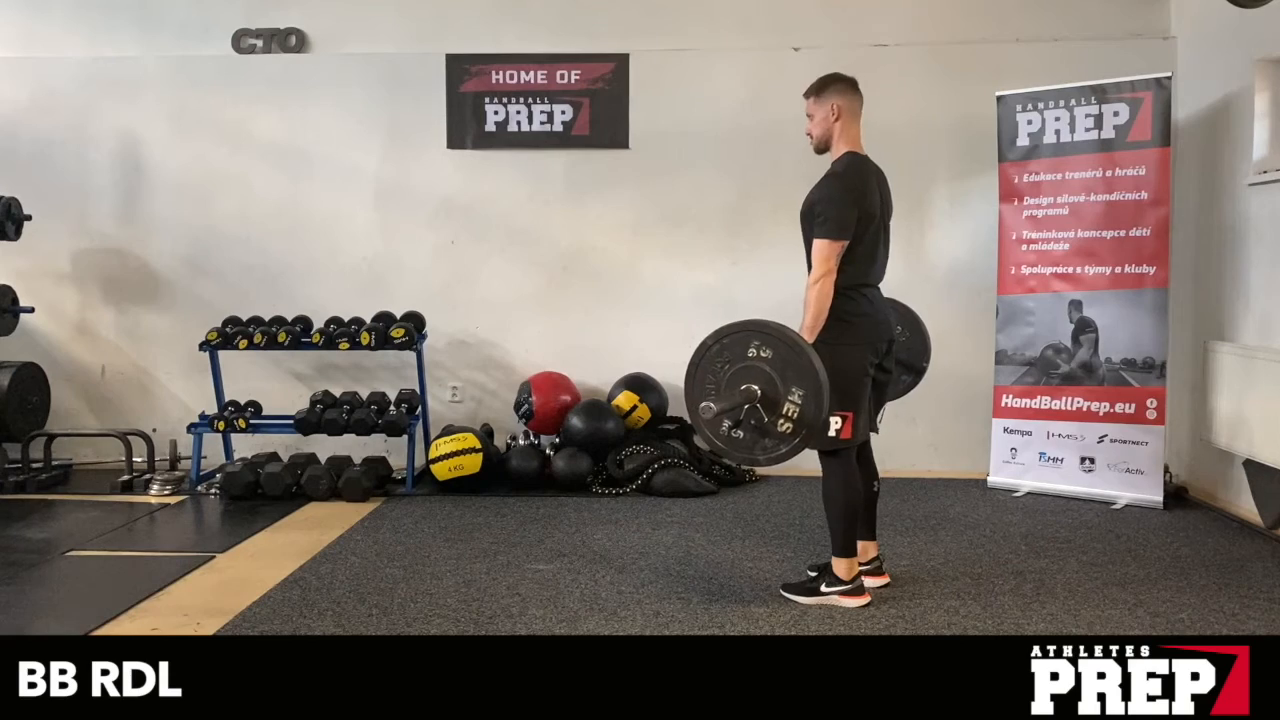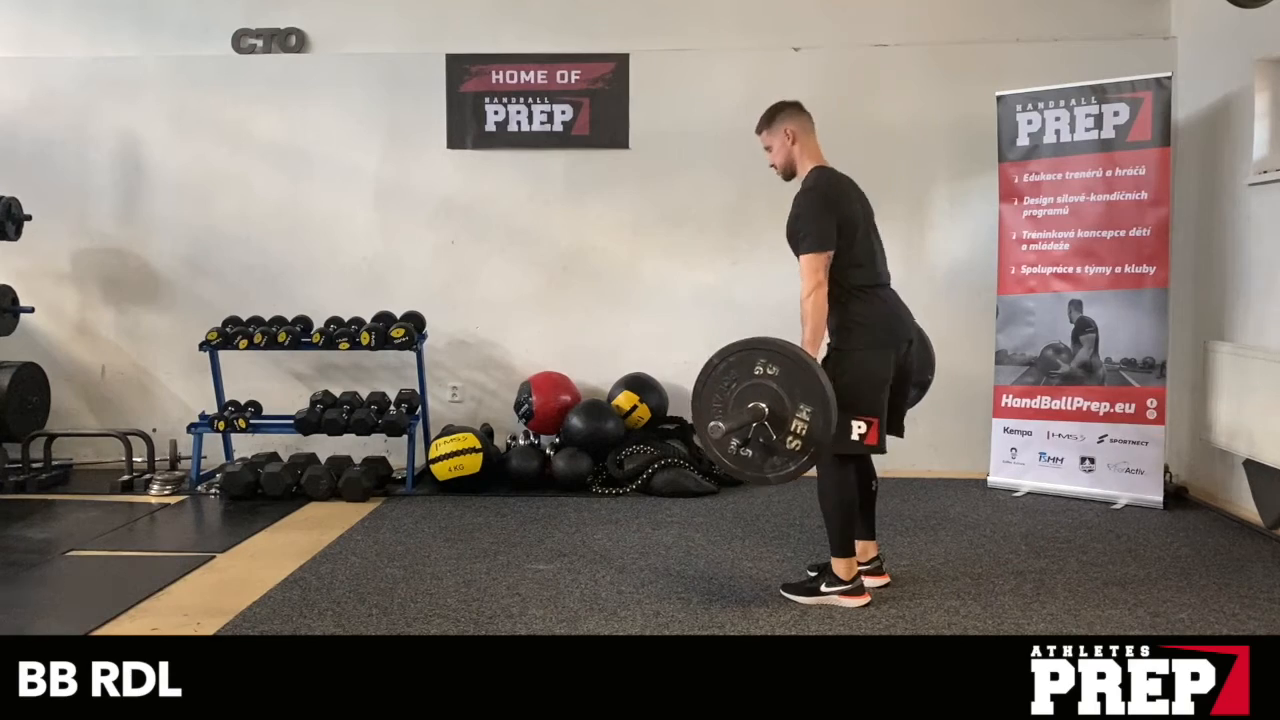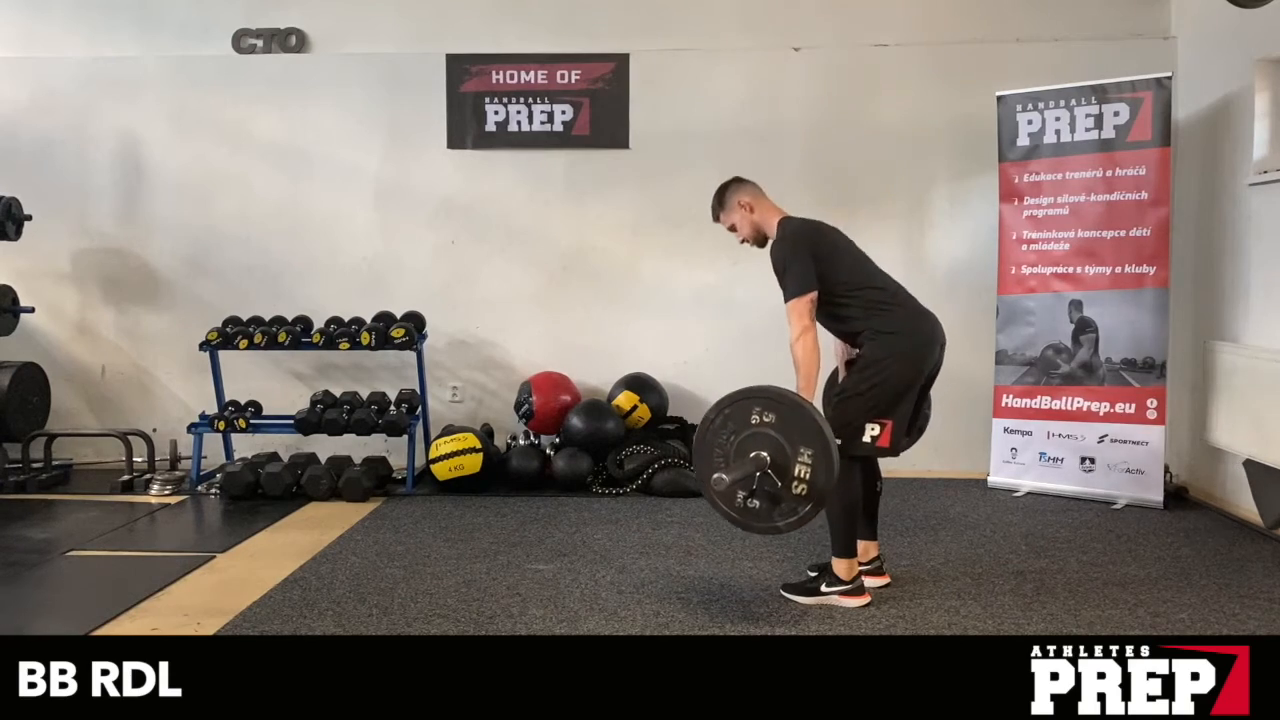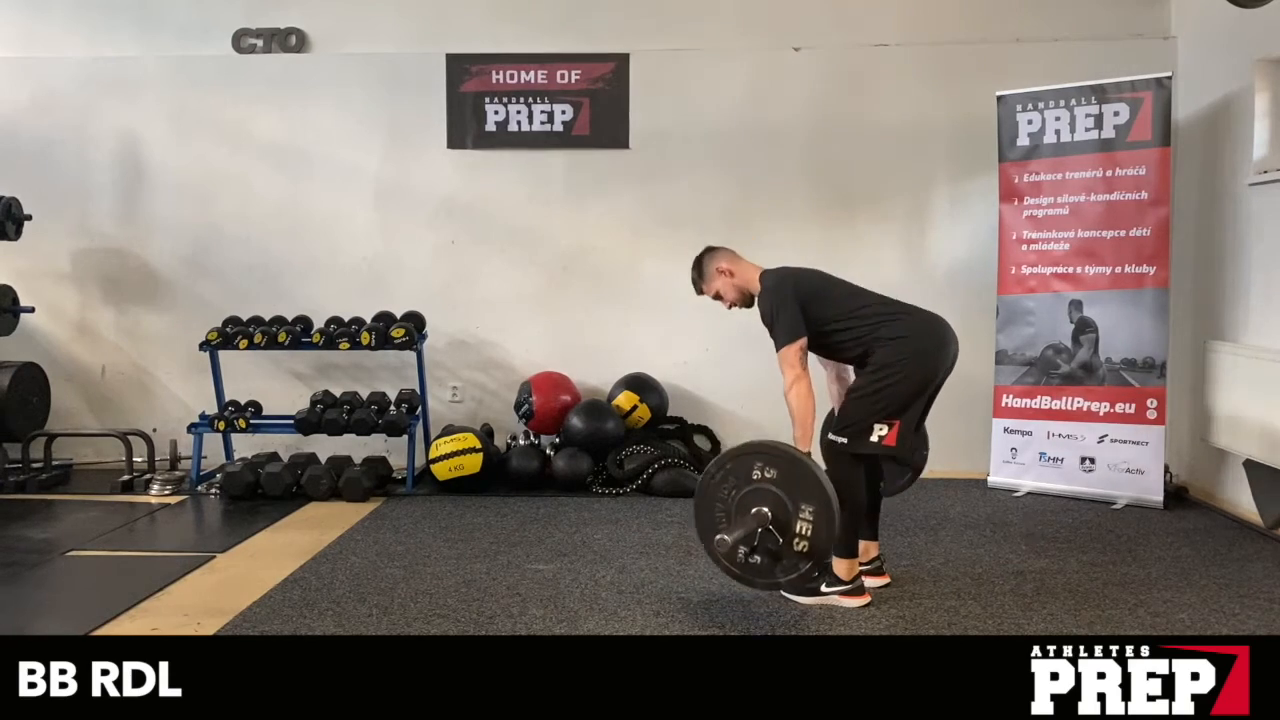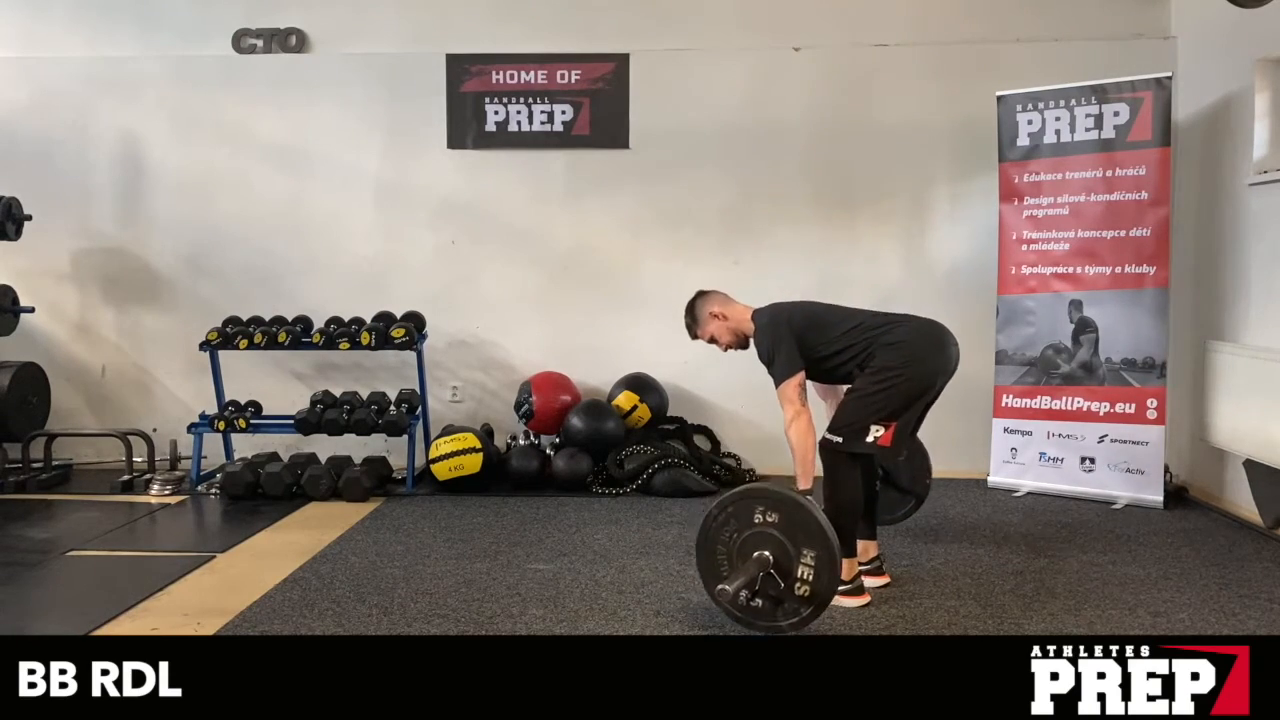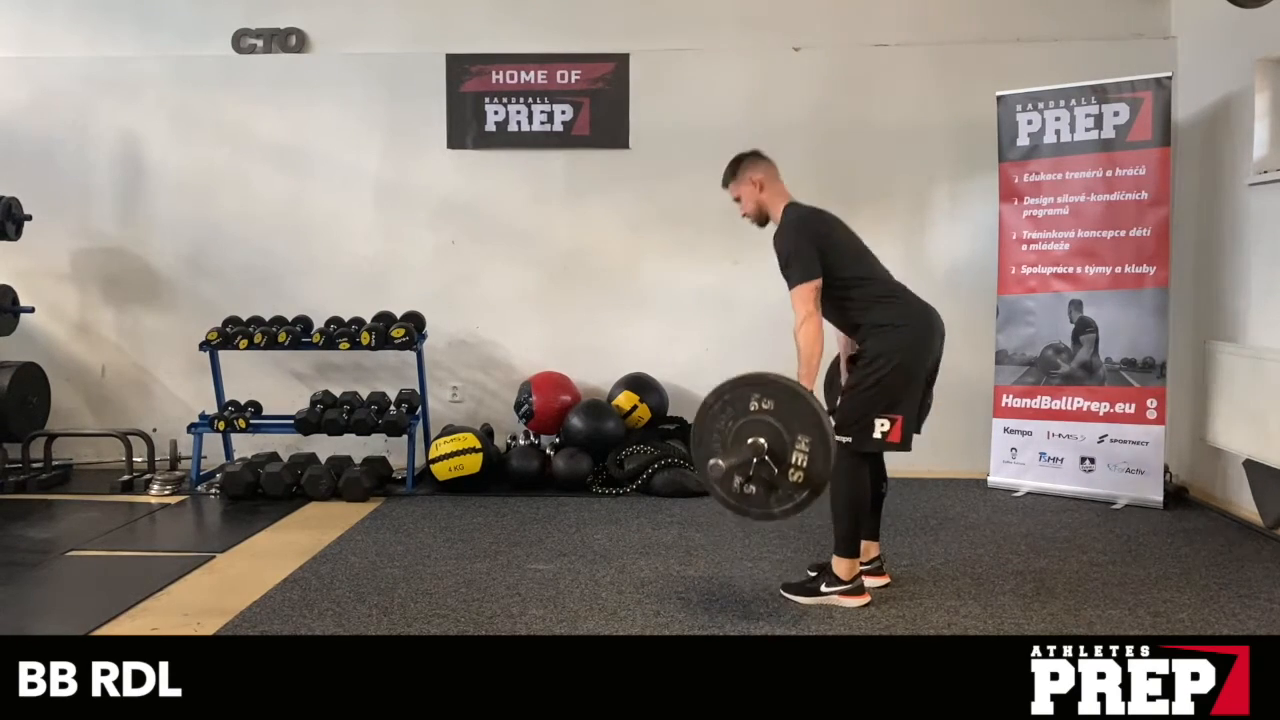
dt=0.4s
person 1, frame 1
left shoulder: (840, 182)
right shoulder: (871, 177)
left elbow: (824, 274)
left wrist: (801, 347)
left hip: (845, 334)
right hip: (871, 326)
left knee: (837, 451)
right knee: (855, 446)
left ankle: (844, 578)
right ankle: (866, 558)
person 1, frame 2
left shoulder: (814, 196)
right shoulder: (841, 187)
left elbow: (815, 287)
left wrist: (806, 362)
right wrist: (817, 355)
left hip: (865, 336)
right hip: (887, 325)
left knee: (833, 448)
right knee: (850, 448)
left ankle: (844, 578)
right ankle: (867, 558)
person 1, frame 3
left shoulder: (789, 243)
right shoulder: (808, 234)
left elbow: (803, 330)
right wrist: (849, 376)
left hip: (898, 343)
right hip: (920, 336)
left knee: (838, 448)
right knee: (855, 448)
left ankle: (844, 578)
right ankle: (868, 559)
person 1, frame 4
left shoulder: (774, 294)
right shoulder: (791, 285)
left elbow: (796, 380)
right elbow: (835, 363)
left wrist: (801, 457)
right wrist: (847, 421)
left hip: (910, 347)
right hip: (931, 339)
left knee: (843, 447)
right knee: (858, 443)
left ankle: (844, 578)
right ankle: (868, 558)
person 1, frame 5
left shoulder: (770, 330)
right shoulder: (785, 321)
left elbow: (796, 415)
right elbow: (833, 390)
left wrist: (803, 493)
left hip: (914, 354)
right hip: (932, 347)
left knee: (839, 447)
right knee: (853, 444)
left ankle: (844, 577)
right ankle: (868, 559)
person 1, frame 6
left shoulder: (792, 229)
right shoulder: (810, 222)
left elbow: (807, 317)
left wrist: (804, 395)
right wrist: (851, 369)
left hip: (897, 338)
right hip: (914, 330)
left knee: (849, 445)
right knee: (862, 446)
left ankle: (842, 577)
right ankle: (867, 559)
